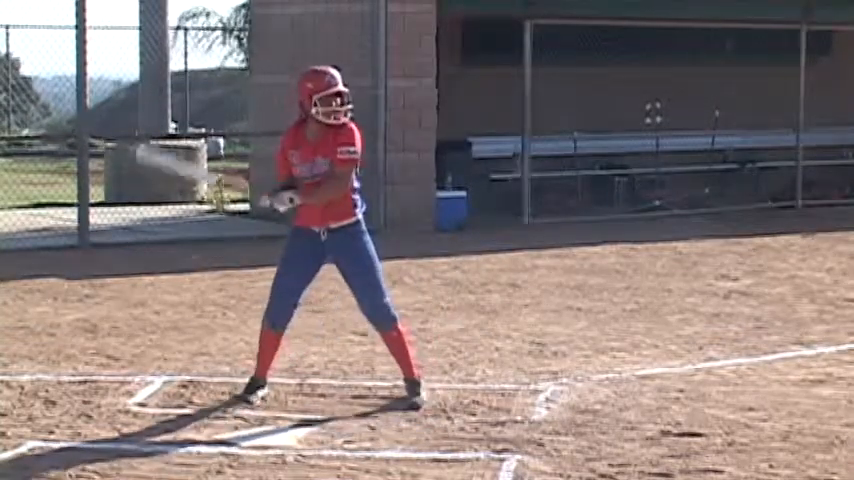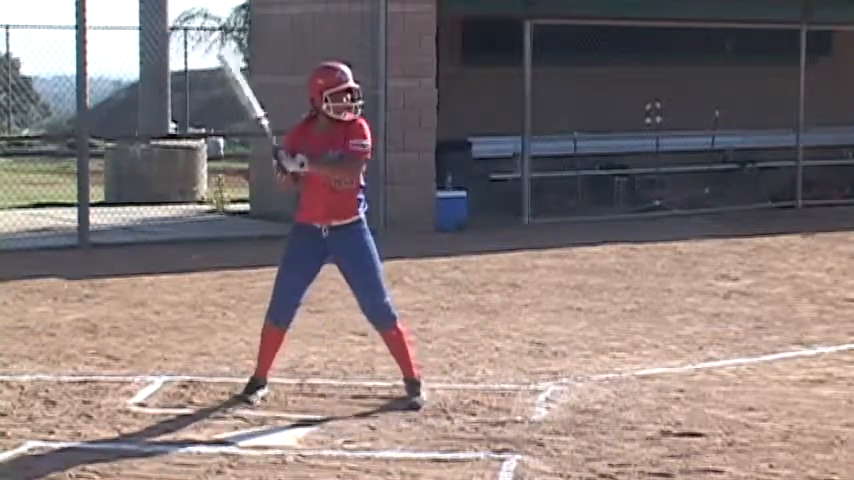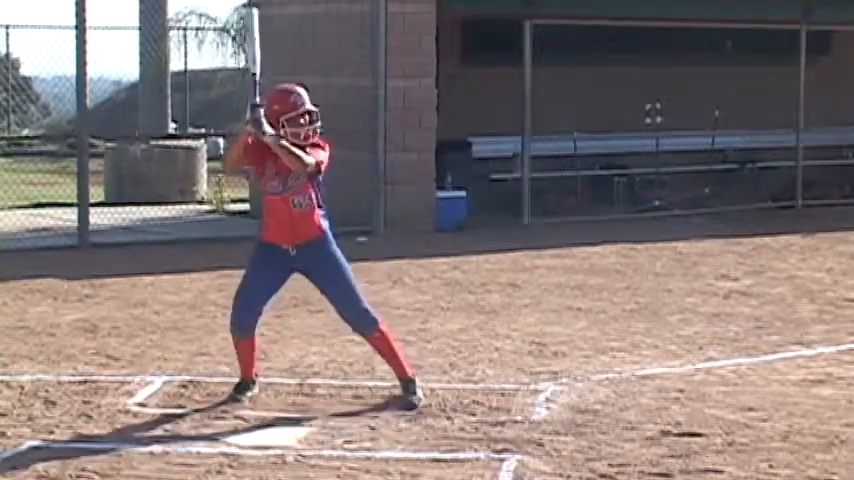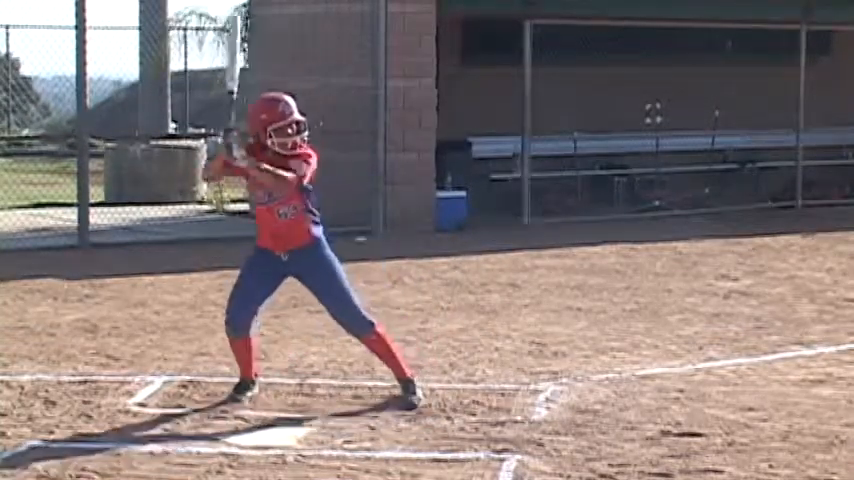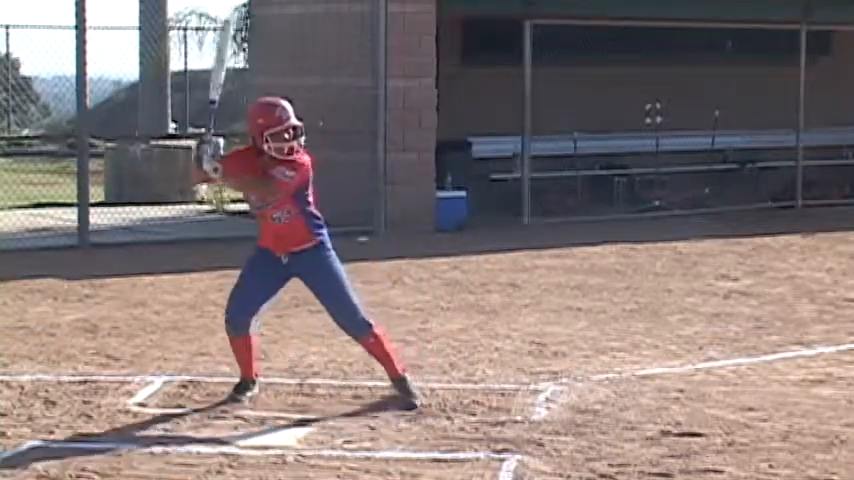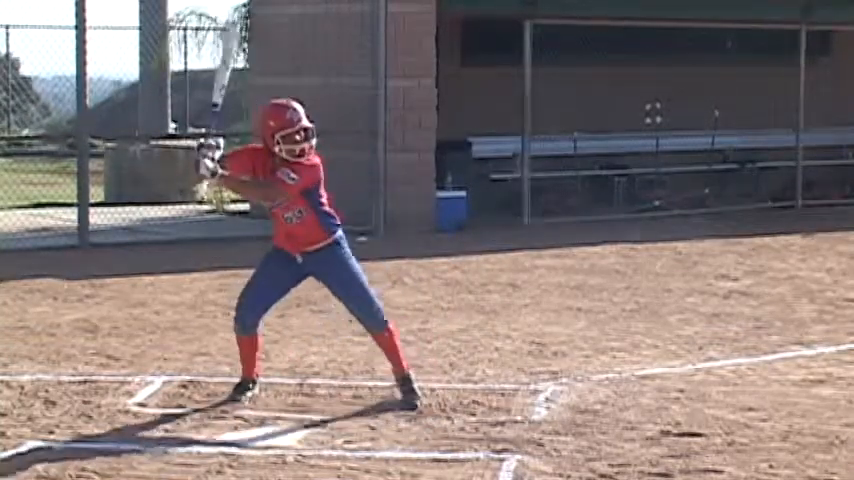
dt=0.2s
person 1, frame 1
left shoulder: (347, 132)
right shoulder: (291, 139)
left elbow: (340, 184)
right elbow: (286, 184)
left wrist: (296, 197)
right wrist: (280, 194)
left hip: (347, 230)
right hip: (306, 233)
left knee: (378, 307)
right knee: (278, 306)
left ankle: (412, 380)
right ankle: (259, 379)
person 1, frame 2
left shoulder: (357, 128)
right shoulder: (300, 133)
left elbow: (351, 172)
right elbow: (286, 178)
left wrist: (306, 163)
right wrist: (284, 164)
left hip: (350, 228)
right hip: (308, 229)
left knee: (378, 306)
right knee: (281, 305)
left ankle: (412, 380)
right ankle: (259, 378)
person 1, frame 3
left shoulder: (317, 147)
right shoulder: (262, 148)
left elbow: (306, 166)
right elbow: (230, 165)
left wrist: (272, 139)
right wrist: (249, 134)
left hip: (315, 243)
right hip: (274, 247)
left knee: (358, 313)
right knee: (243, 314)
left ankle: (407, 379)
right ankle: (248, 379)
person 1, frame 4
left shoulder: (305, 157)
right shoulder: (250, 157)
left elbow: (285, 183)
right elbow: (209, 175)
left wrist: (246, 162)
right wrist: (227, 154)
left hip: (309, 248)
right hip: (268, 252)
left knee: (353, 316)
right knee: (237, 316)
left ankle: (405, 378)
right ankle: (248, 379)
person 1, frame 5
left shoulder: (299, 163)
right shoulder: (246, 159)
left elbow: (263, 192)
right elbow: (200, 177)
left wrist: (218, 171)
right wrist: (206, 158)
left hip: (311, 250)
right hip: (271, 253)
left knee: (352, 318)
right knee: (237, 314)
left ankle: (399, 377)
right ankle: (249, 378)
person 1, frame 6
left shoulder: (309, 165)
right shoulder: (259, 157)
left elbow: (263, 193)
right elbow: (219, 164)
left wrist: (218, 176)
right wrist: (210, 155)
left hip: (327, 249)
right hip: (286, 252)
left knee: (371, 312)
right knee: (246, 313)
left ankle: (403, 377)
right ankle: (249, 379)
